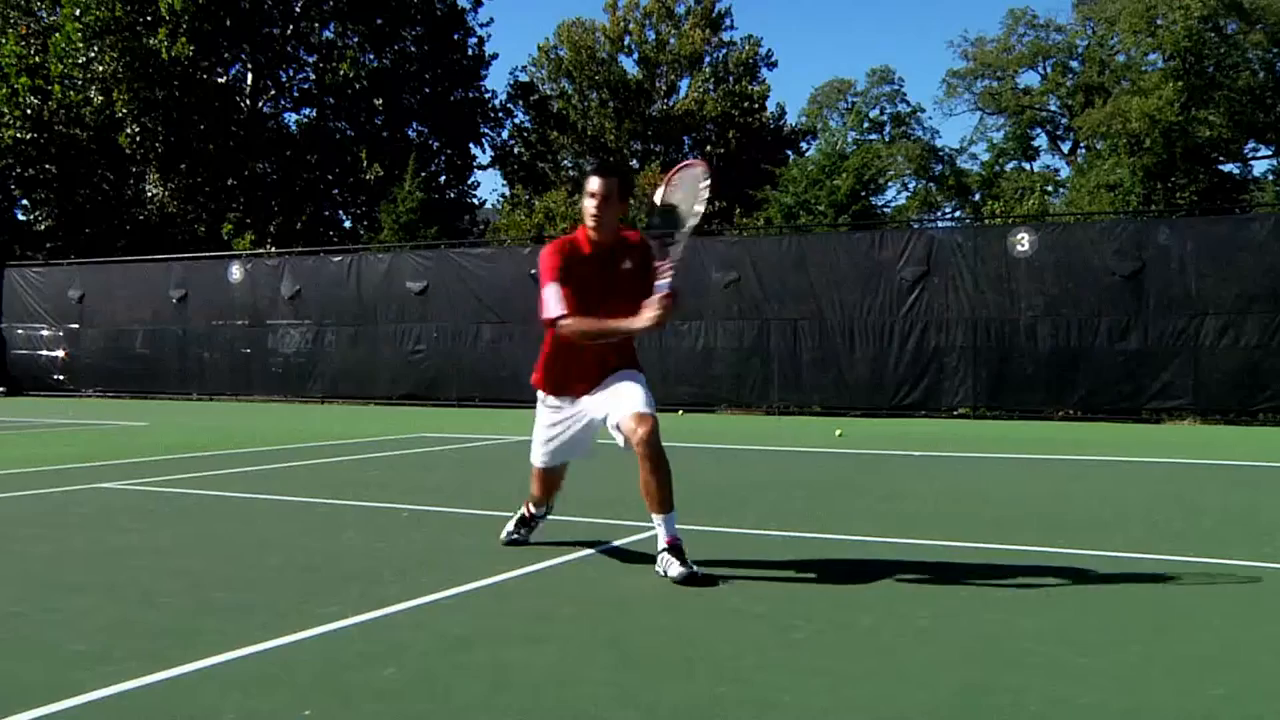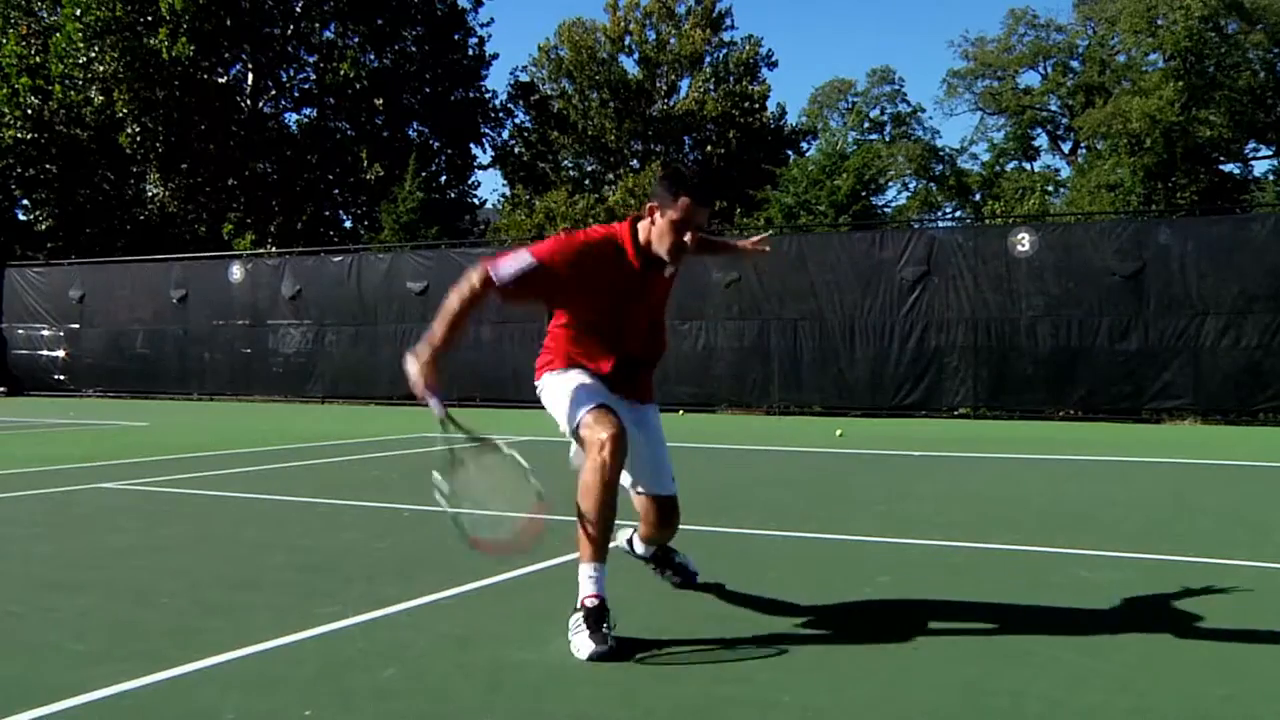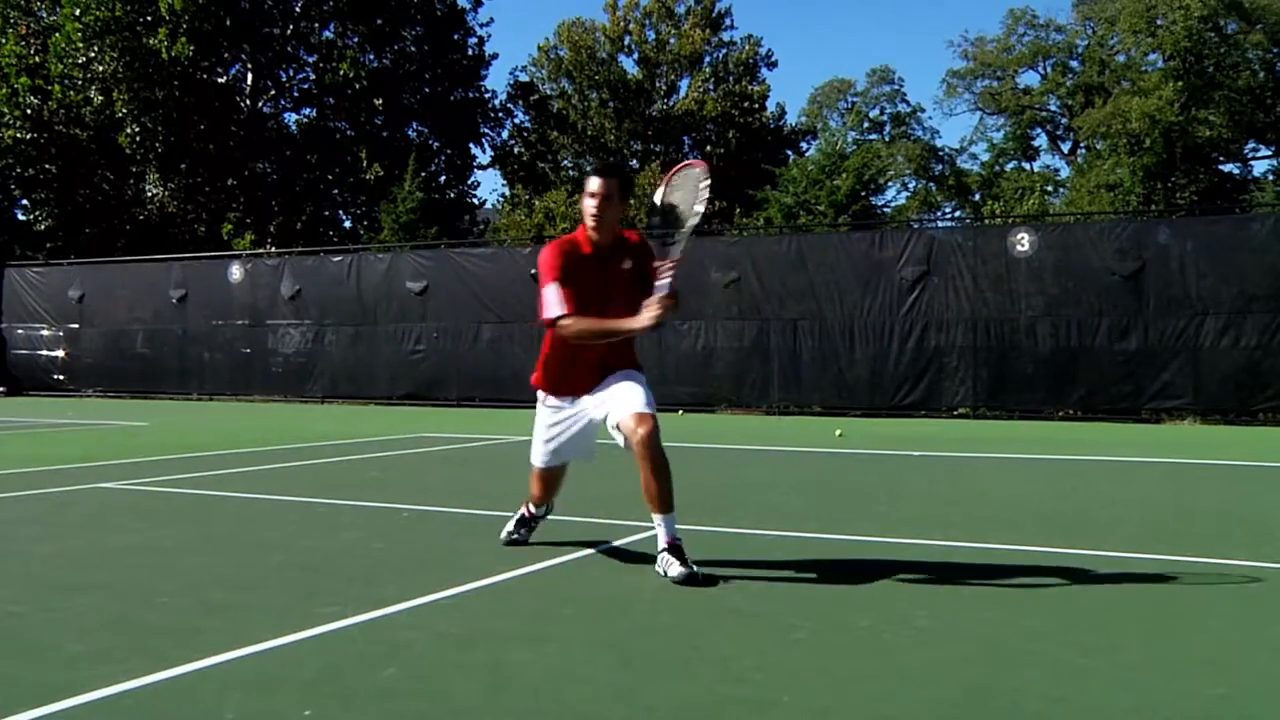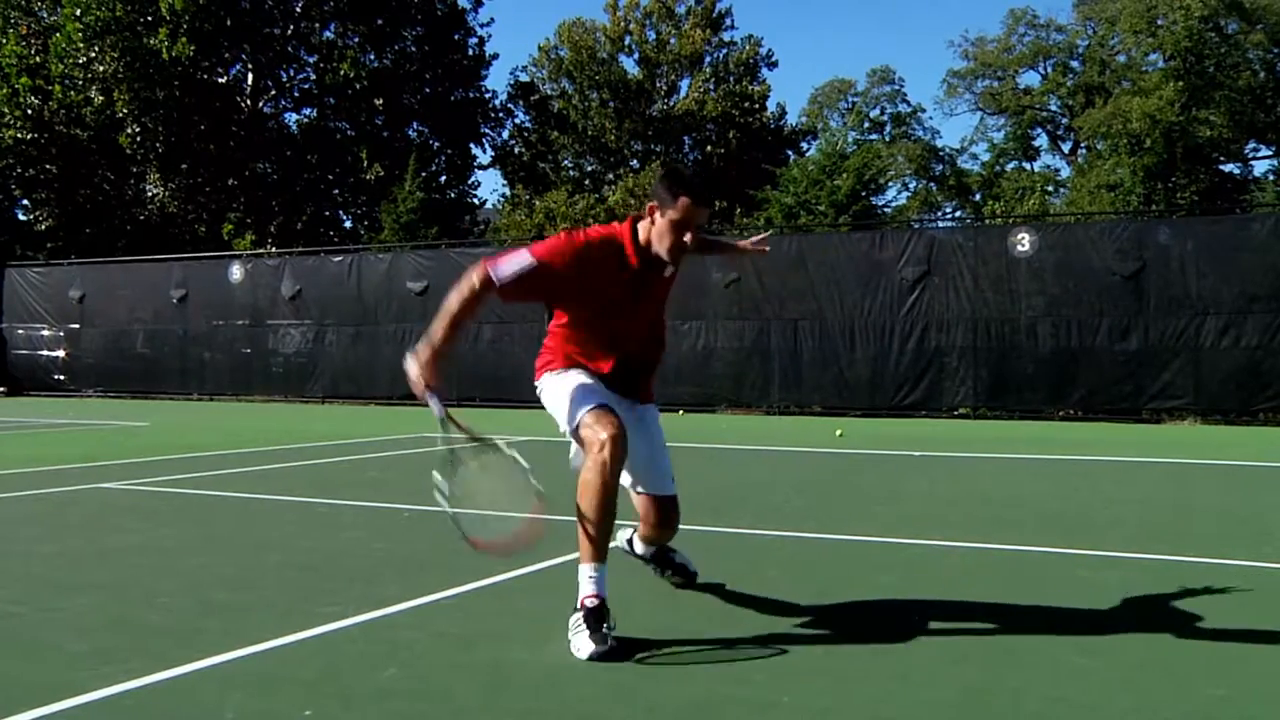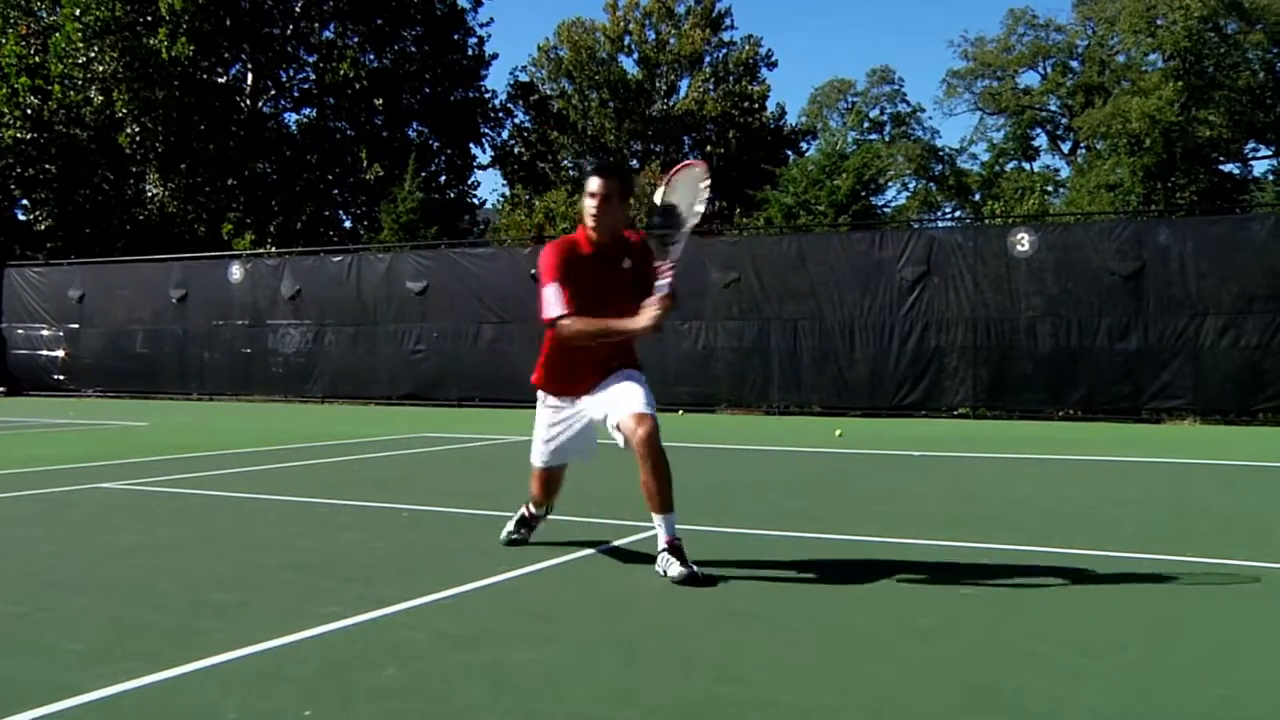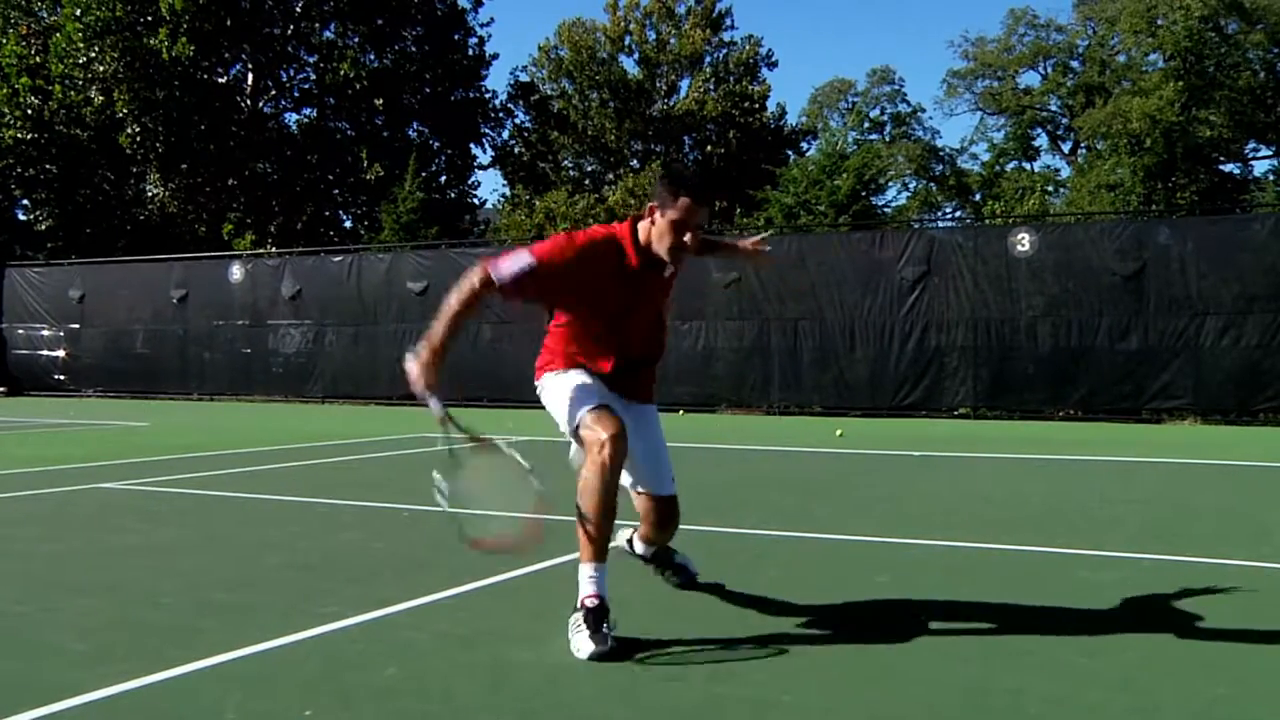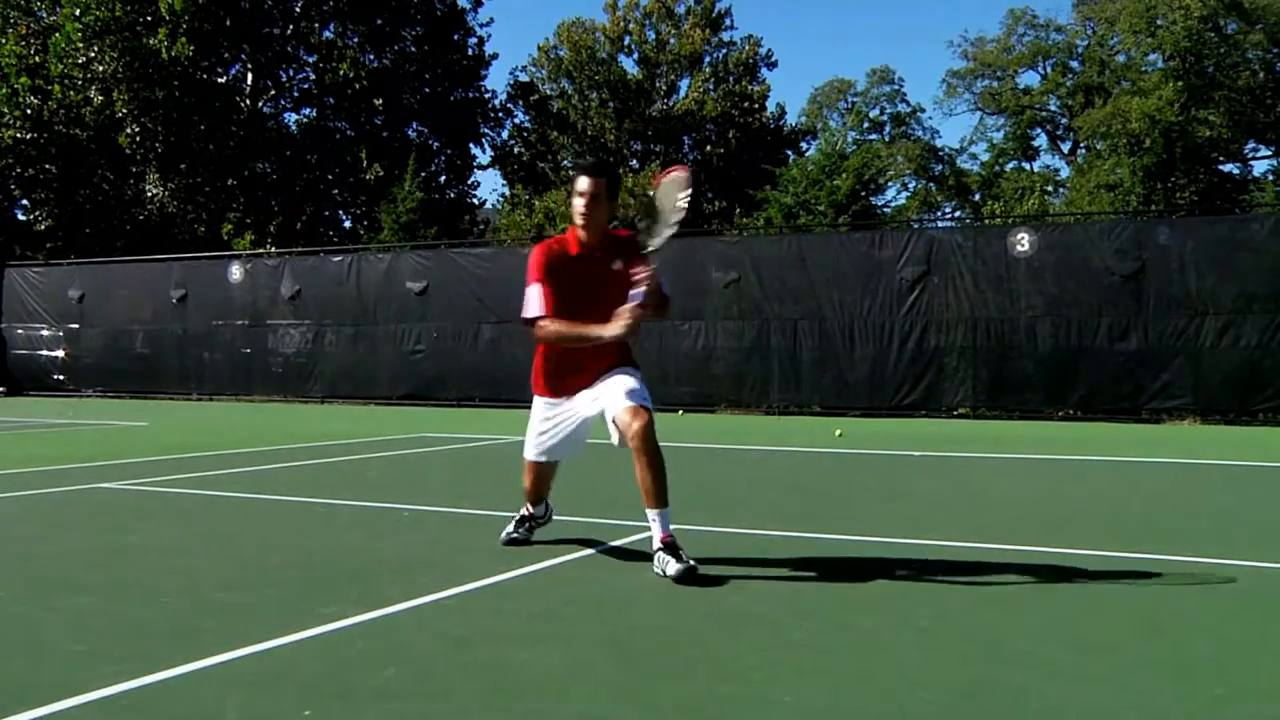
dt=0.5s
person 1, frame 1
left shoulder: (636, 246)
right shoulder: (557, 255)
left elbow: (658, 310)
right elbow: (566, 327)
left wrist: (663, 290)
right wrist: (634, 323)
left hip: (614, 375)
right hip: (560, 385)
left knee: (645, 431)
right knee: (543, 484)
left ankle: (668, 543)
right ankle: (534, 513)
person 1, frame 2
left shoulder: (665, 248)
right shoulder: (585, 249)
right elbow: (480, 278)
left wrist: (730, 247)
right wrist: (431, 347)
left hip: (633, 389)
right hip: (574, 376)
left knee: (663, 516)
right knee: (608, 437)
left ankle: (645, 543)
right ankle: (589, 604)
person 1, frame 3
left shoulder: (637, 248)
right shoulder: (557, 255)
left elbow: (656, 306)
right elbow: (566, 328)
left wrist: (666, 292)
right wrist: (631, 324)
left hip: (616, 371)
right hip: (560, 381)
left knee: (644, 432)
right knee: (544, 481)
left ankle: (668, 545)
right ankle: (533, 512)
person 1, frame 4
left shoulder: (667, 246)
right shoulder: (583, 251)
right elbow: (482, 277)
left wrist: (731, 247)
right wrist: (431, 349)
left hip: (634, 389)
right hip: (572, 375)
left knee: (664, 520)
right knee: (607, 438)
left ankle: (644, 543)
right ankle: (590, 604)
person 1, frame 5
left shoulder: (637, 247)
right shoulder: (558, 255)
left elbow: (654, 302)
right elbow: (565, 328)
left wrist: (665, 291)
right wrist: (630, 325)
left hip: (616, 372)
right hip: (561, 381)
left knee: (644, 432)
right knee: (544, 483)
left ankle: (668, 546)
right ankle: (533, 512)
person 1, frame 6
left shoulder: (666, 247)
right shoulder: (585, 250)
right elbow: (484, 276)
left wrist: (731, 248)
right wrist: (432, 346)
left hip: (633, 389)
right hip: (573, 375)
left knee: (663, 517)
right knee: (608, 437)
left ankle: (645, 543)
right ankle: (589, 604)
person 1, frame 7
left shoulder: (630, 247)
right shoulder: (546, 256)
left elbow: (661, 308)
right elbow: (543, 329)
left wrist: (647, 293)
right wrist: (604, 333)
left hip: (612, 370)
right hip: (555, 382)
left knee: (639, 426)
right knee: (536, 474)
left ankle: (663, 544)
right ankle: (536, 511)
